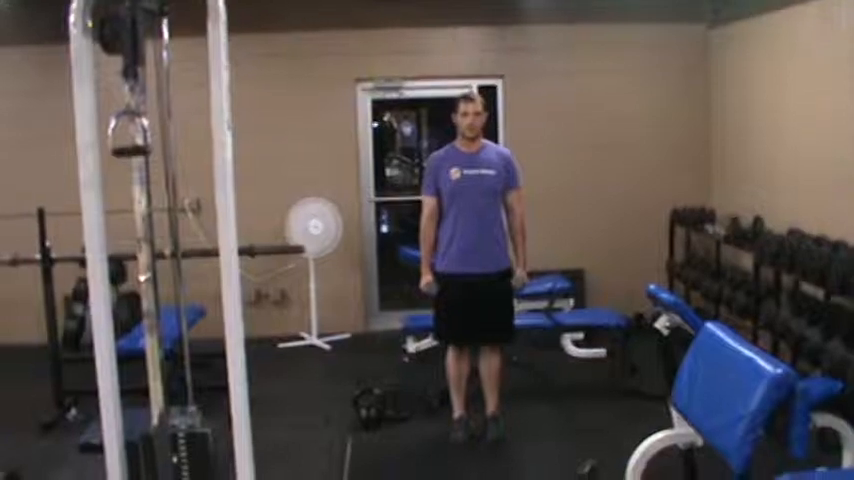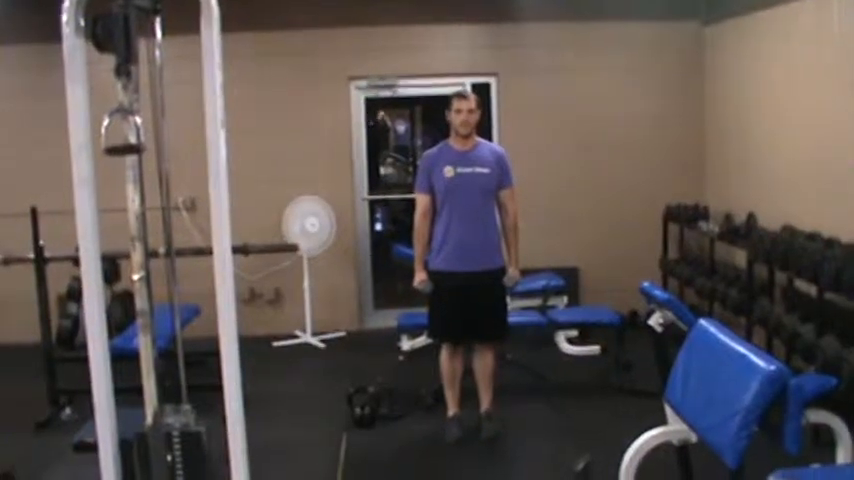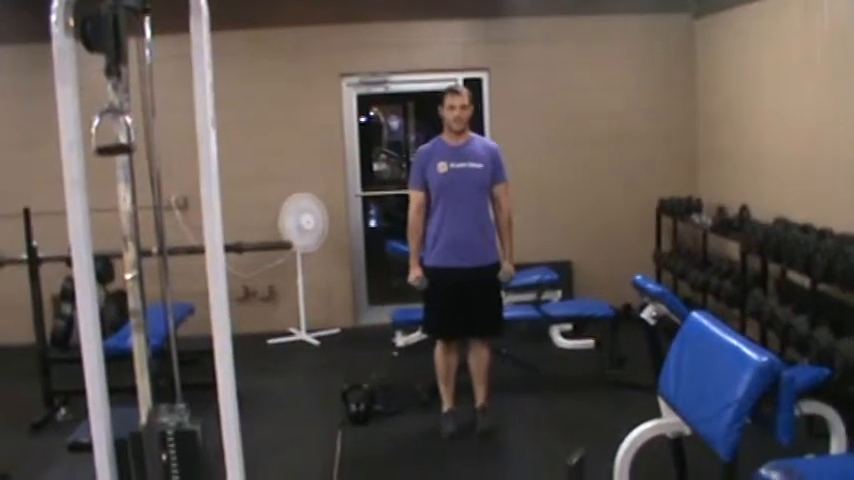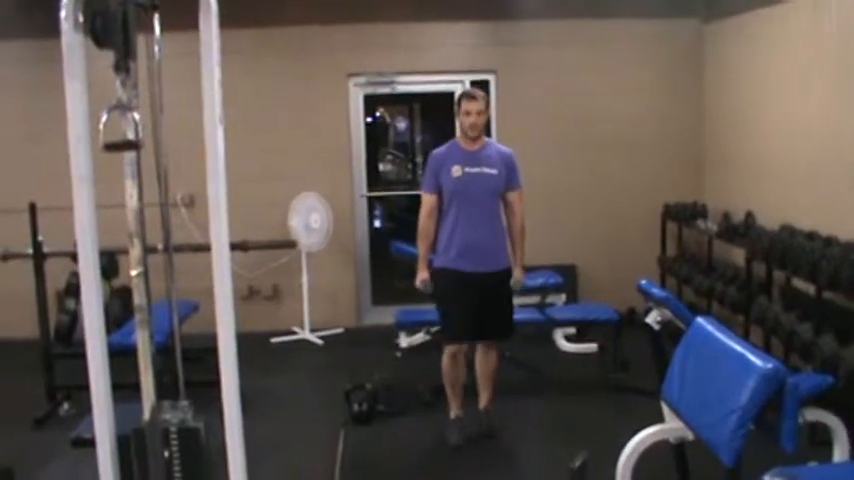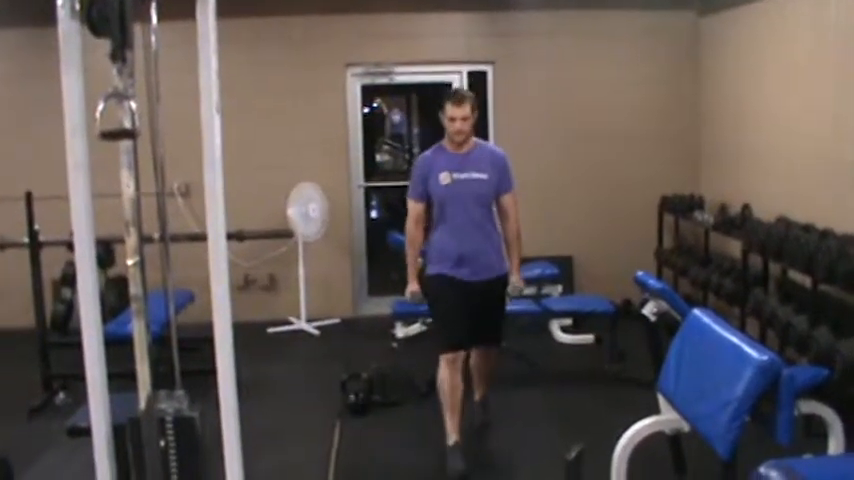
dt=0.4s
person 1, frame 1
left shoulder: (502, 159)
right shoulder: (438, 162)
left elbow: (515, 213)
right elbow: (429, 217)
left wrist: (521, 263)
right wrist: (426, 269)
left hip: (495, 269)
right hip: (452, 271)
left knee: (491, 344)
right knee: (457, 345)
left ankle: (492, 413)
right ankle: (459, 414)
person 1, frame 2
left shoulder: (495, 156)
right shoulder: (432, 159)
left elbow: (508, 211)
right elbow: (422, 215)
left wrist: (513, 261)
right wrist: (419, 266)
left hip: (488, 267)
right hip: (446, 268)
left knee: (485, 342)
right knee: (451, 343)
left ankle: (487, 410)
right ankle: (453, 413)
person 1, frame 3
left shoulder: (489, 151)
right shoulder: (426, 155)
left elbow: (502, 206)
right elbow: (416, 211)
left wrist: (507, 256)
right wrist: (414, 262)
left hip: (483, 263)
right hip: (440, 264)
left knee: (480, 337)
right knee: (446, 340)
left ankle: (481, 405)
right ankle: (448, 408)
person 1, frame 4
left shoulder: (504, 157)
right shoulder: (440, 158)
left elbow: (515, 214)
right elbow: (428, 214)
left wrist: (518, 263)
right wrist: (423, 265)
left hip: (495, 268)
right hip: (452, 267)
left knee: (489, 342)
right knee: (455, 347)
left ankle: (484, 408)
right ankle: (455, 413)
person 1, frame 5
left shoulder: (495, 159)
right shoulder: (426, 163)
left elbow: (509, 216)
right elbow: (415, 222)
left wrist: (515, 268)
right wrist: (412, 276)
left hip: (490, 272)
right hip: (445, 274)
left knee: (486, 346)
right knee: (451, 356)
left ankle: (480, 398)
right ankle: (452, 440)
